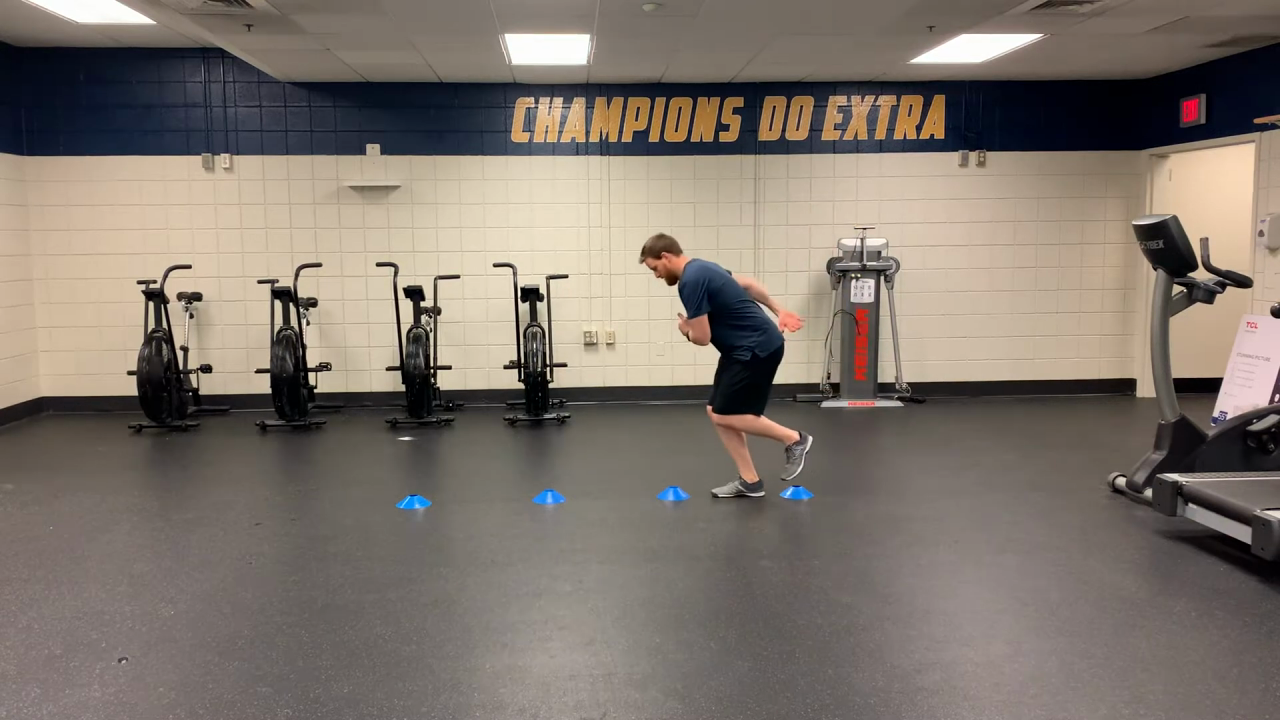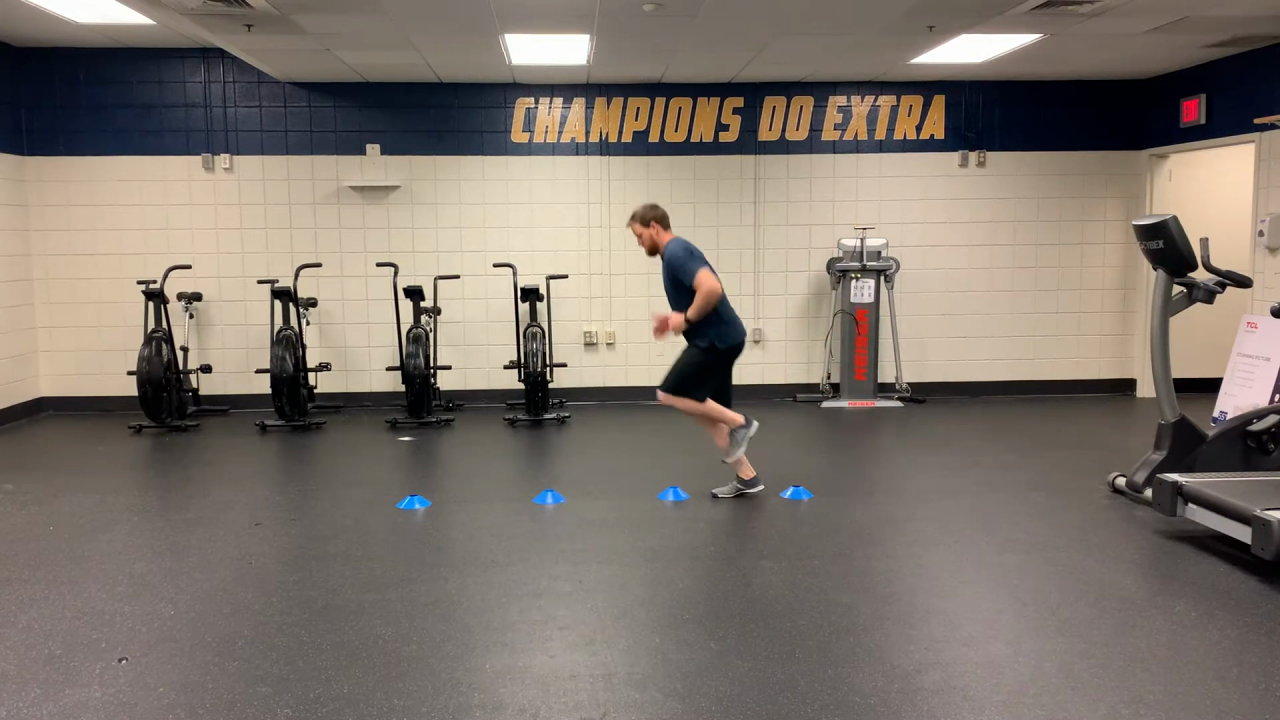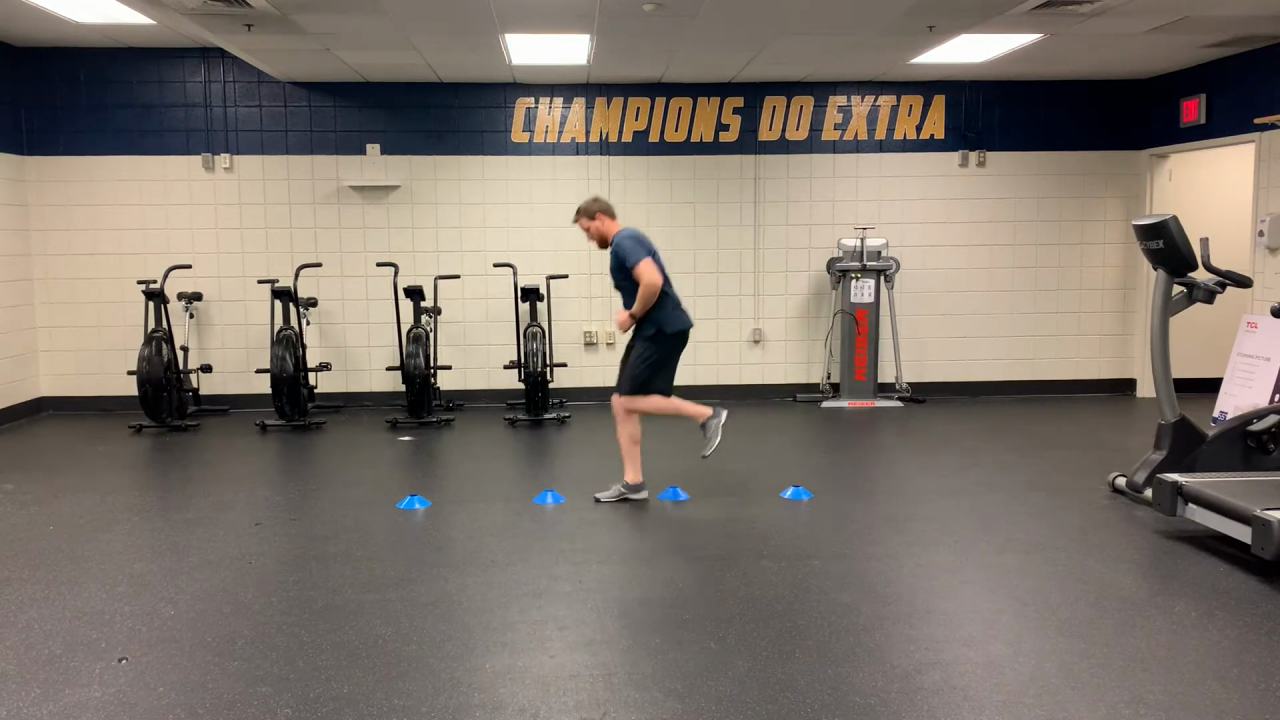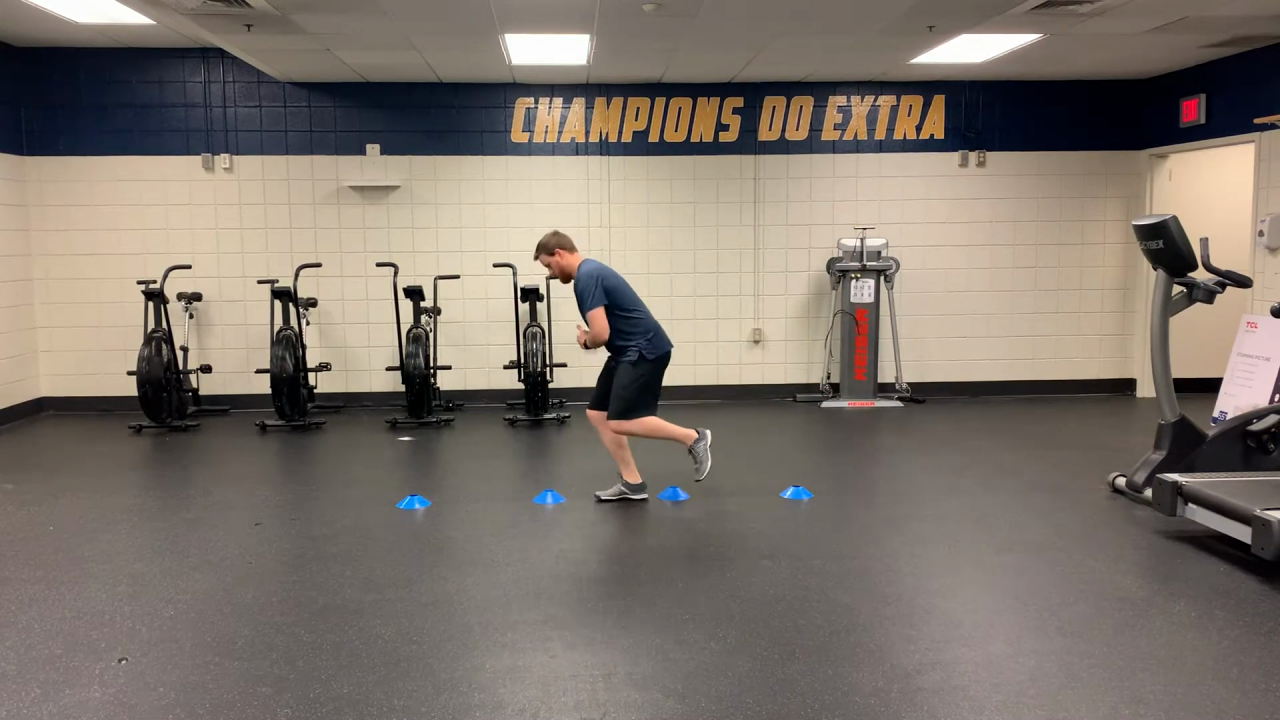
dt=0.4s
person 1, frame 1
left shoulder: (691, 281)
right shoulder: (700, 270)
left elbow: (702, 337)
right elbow: (747, 284)
left wrist: (686, 330)
right wrist: (777, 311)
left hip: (756, 349)
right hip: (745, 347)
left knee: (725, 416)
right knee: (716, 413)
left ankle: (794, 439)
right ankle: (749, 481)
person 1, frame 2
left shoulder: (676, 254)
right shoulder: (675, 252)
left elbow: (712, 288)
left wrist: (686, 318)
right wrist: (674, 318)
left hip: (716, 340)
right hip: (716, 339)
left knee: (669, 394)
right knee: (704, 410)
left ankle: (738, 423)
right ankle: (747, 477)
person 1, frame 3
left shoulder: (625, 242)
right shoulder: (624, 243)
left elbow: (653, 280)
left wrist: (633, 314)
right wrist: (634, 315)
left hip: (663, 330)
right hip: (652, 330)
left knee: (631, 401)
right knee: (620, 404)
left ankle: (707, 415)
right ankle: (633, 482)
person 1, frame 4
left shoulder: (586, 278)
right shoulder: (591, 271)
left elbow: (600, 333)
left wrist: (585, 341)
left hip: (644, 351)
right hip: (630, 351)
left knee: (621, 422)
right knee: (597, 414)
left ankle: (693, 439)
right ankle: (632, 483)
